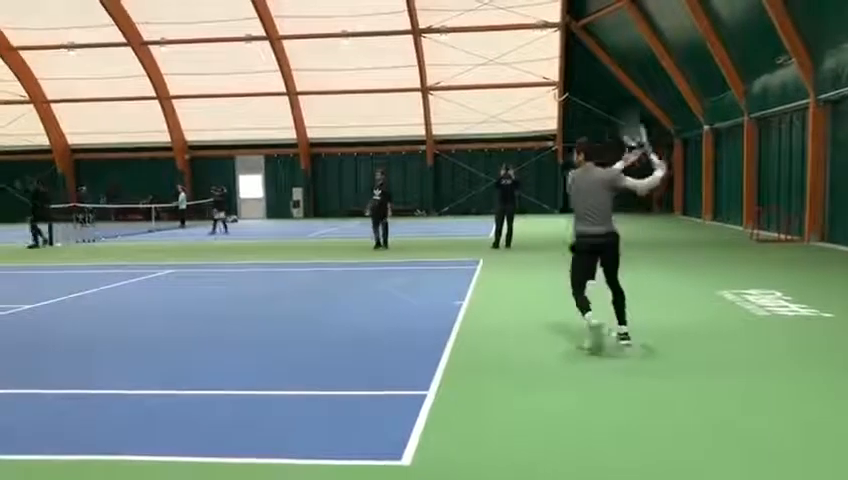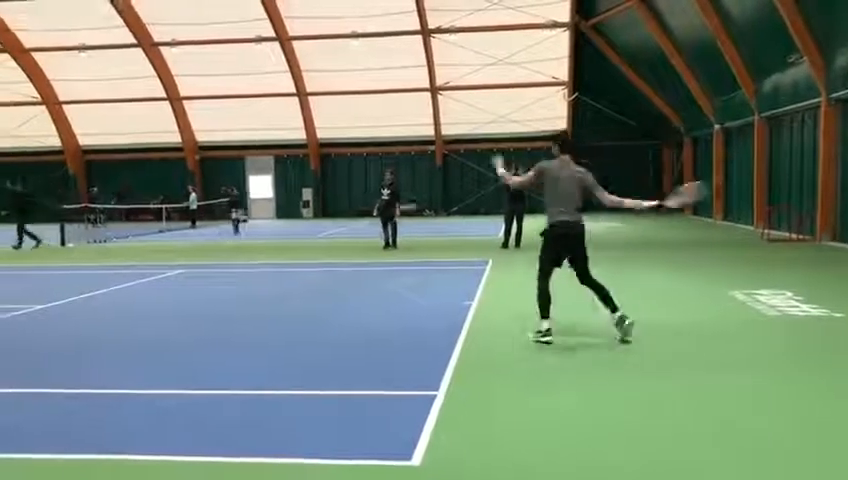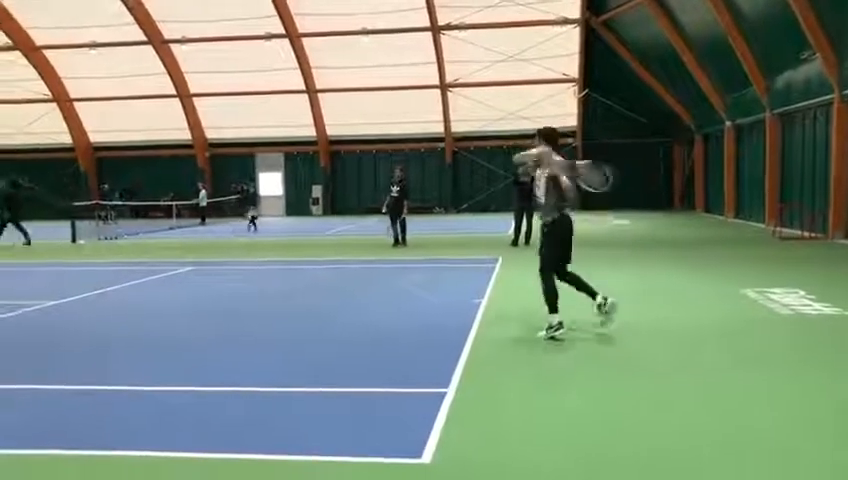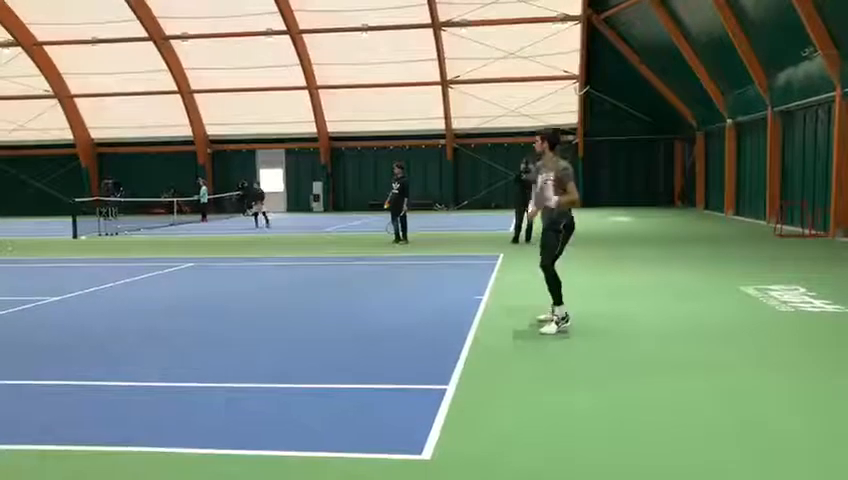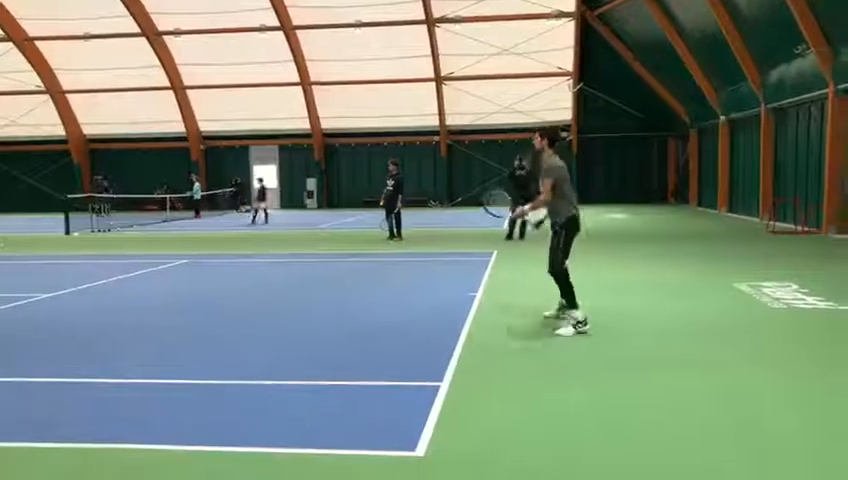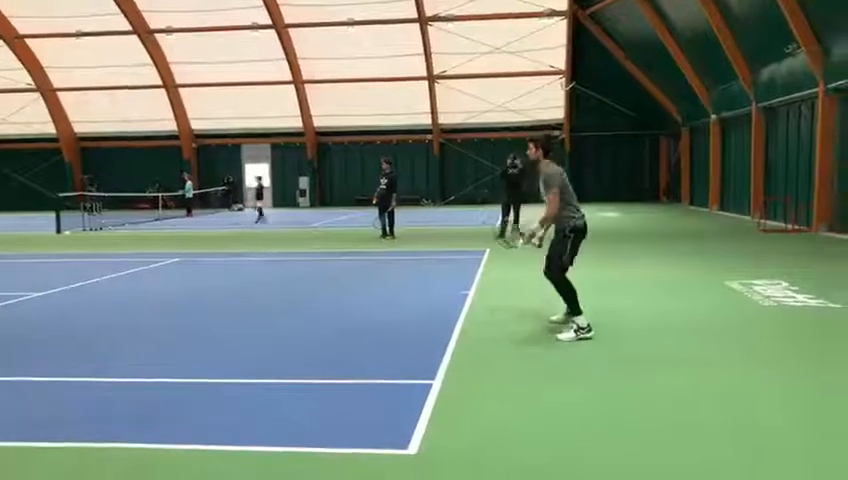
dt=0.4s
person 1, frame 1
left shoulder: (573, 178)
right shoulder: (610, 175)
right elbow: (642, 188)
left wrist: (623, 162)
right wrist: (659, 172)
left hip: (584, 240)
right hip: (608, 238)
left knee: (578, 289)
right knee: (614, 285)
left ankle: (592, 321)
right ankle: (623, 331)
person 1, frame 2
left shoulder: (546, 167)
right shoulder: (583, 174)
left elbow: (516, 183)
right elbow: (607, 200)
left wrist: (501, 172)
right wrist: (636, 203)
left hip: (557, 229)
right hip: (576, 230)
left knee: (543, 279)
right knee: (586, 277)
left ankle: (545, 329)
right ankle: (618, 317)
person 1, frame 3
left shoulder: (560, 164)
right shoulder: (540, 160)
left elbow: (571, 195)
right elbow: (518, 160)
left wrist: (561, 175)
right wrist: (532, 153)
left hip: (555, 224)
right hip: (556, 223)
left knee: (546, 272)
right knee: (562, 272)
left ankle: (555, 323)
right ankle: (600, 300)
person 1, frame 4
left shoulder: (563, 167)
right shoulder: (539, 167)
left elbow: (574, 198)
right elbow: (535, 195)
left wrist: (553, 200)
right wrist: (533, 208)
left hip: (562, 224)
right hip: (548, 224)
left knee: (546, 264)
right knee: (547, 265)
left ankle: (561, 317)
right ankle: (557, 309)
person 1, frame 5
left shoulder: (552, 164)
right shoulder: (550, 163)
left elbow: (546, 197)
left wrist: (525, 209)
left hip: (566, 221)
right hip: (560, 220)
left knee: (556, 268)
right knee: (557, 265)
left ankle: (579, 320)
right ankle: (565, 305)
person 1, frame 6
left shoulder: (551, 173)
right shoulder: (546, 172)
left elbow: (553, 209)
left wrist: (536, 228)
right wrist: (543, 230)
left hip: (573, 228)
right hip: (564, 228)
left knee: (556, 273)
right knee: (551, 270)
left ankle: (582, 325)
right ankle: (572, 310)
